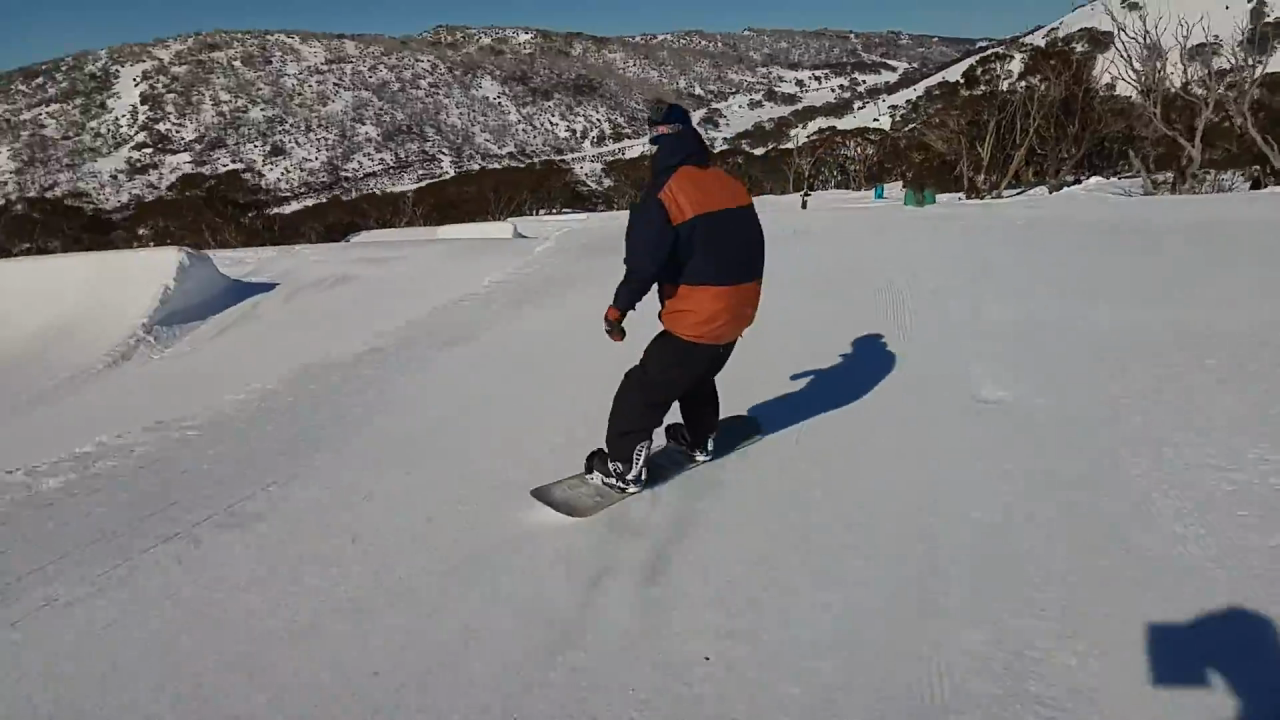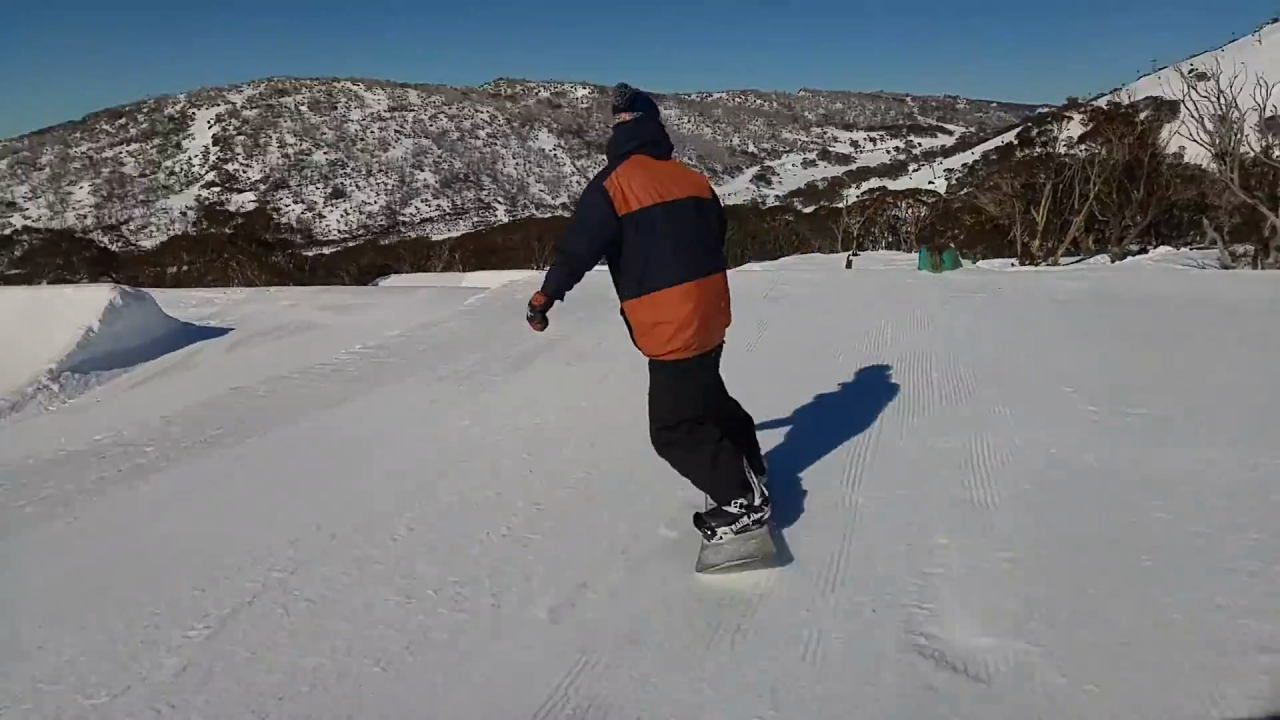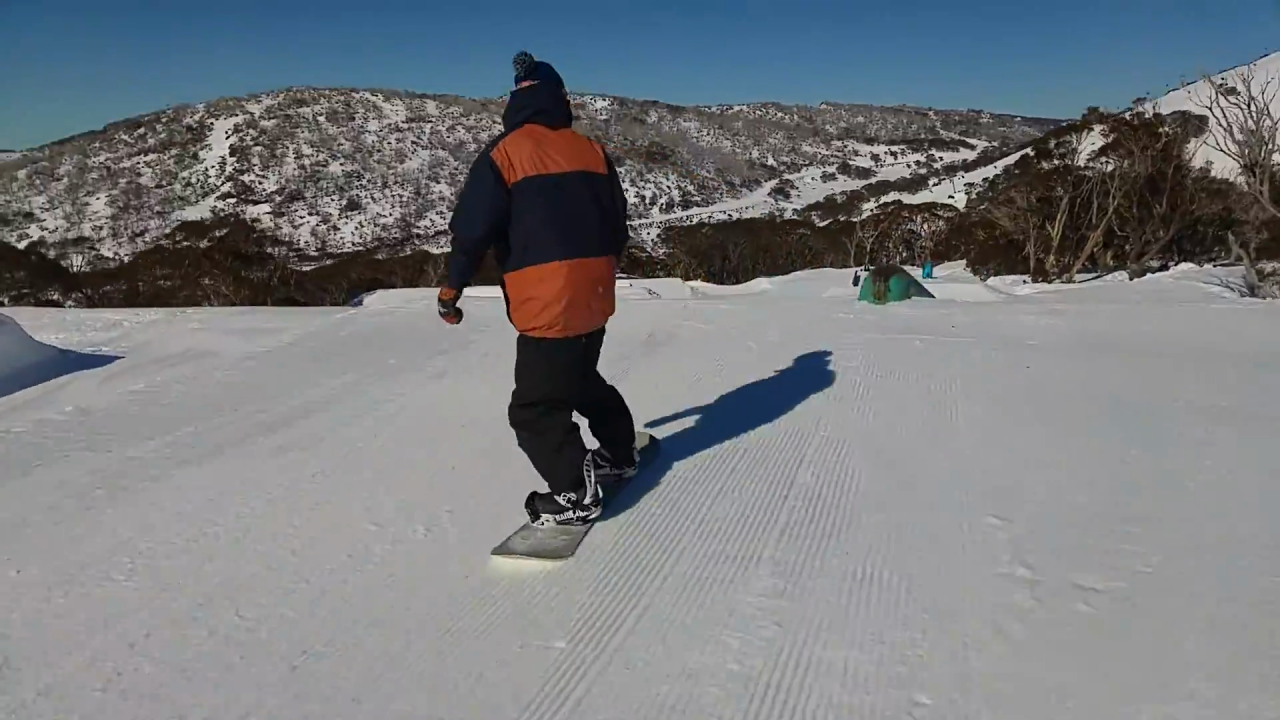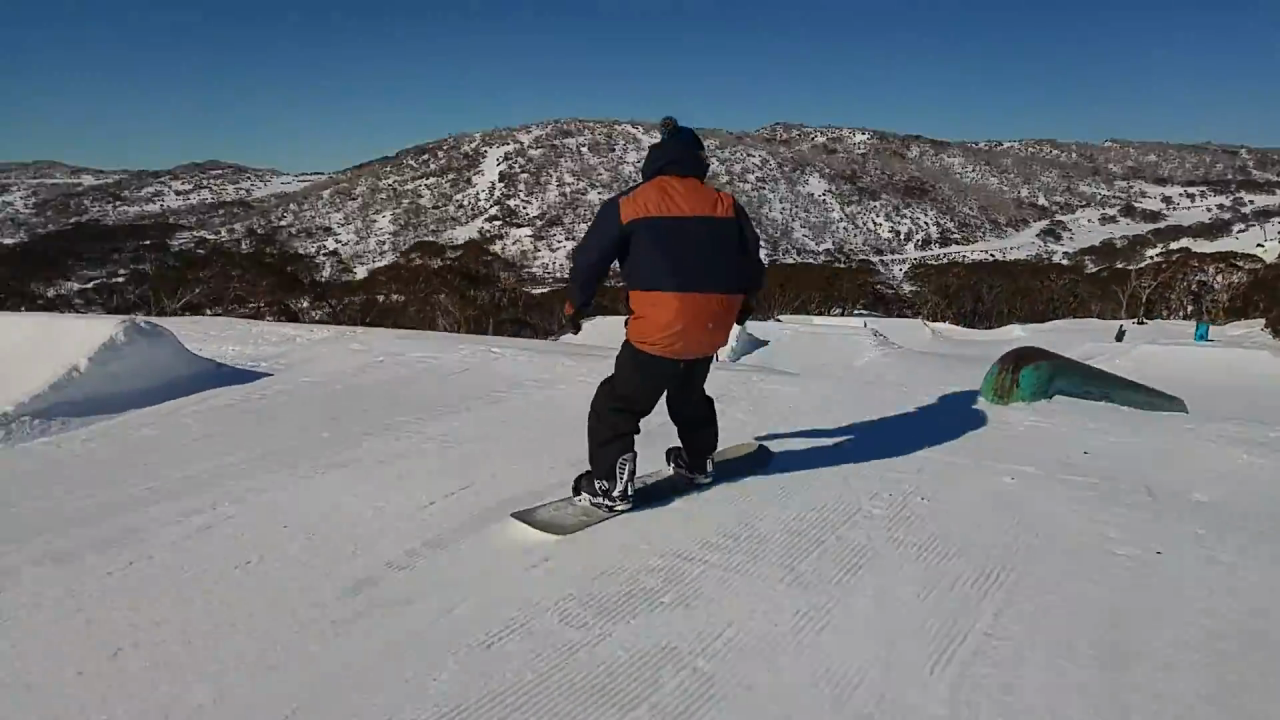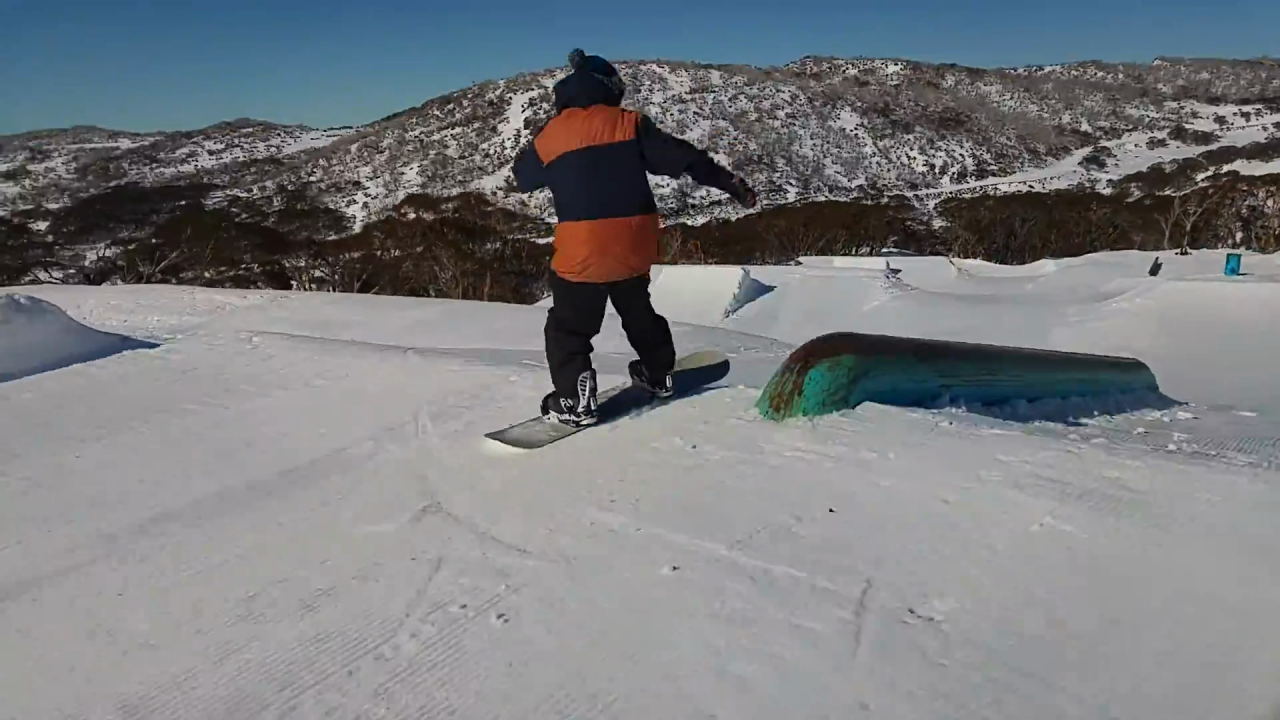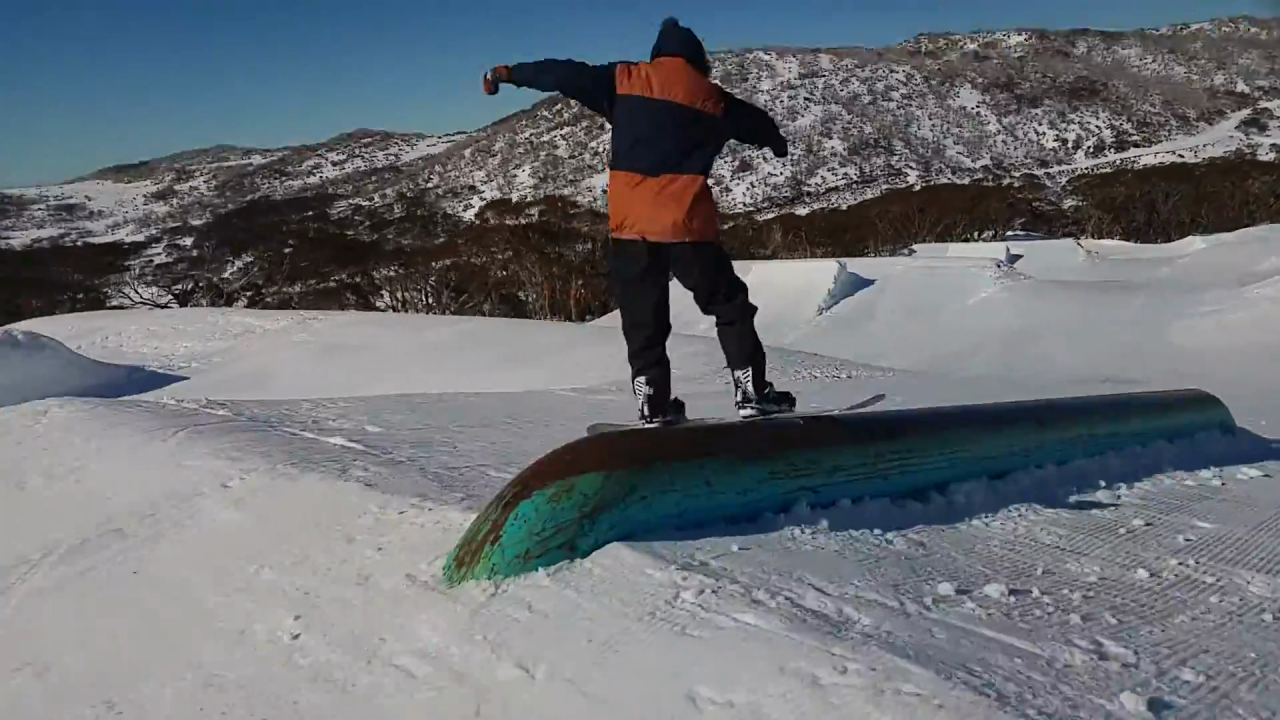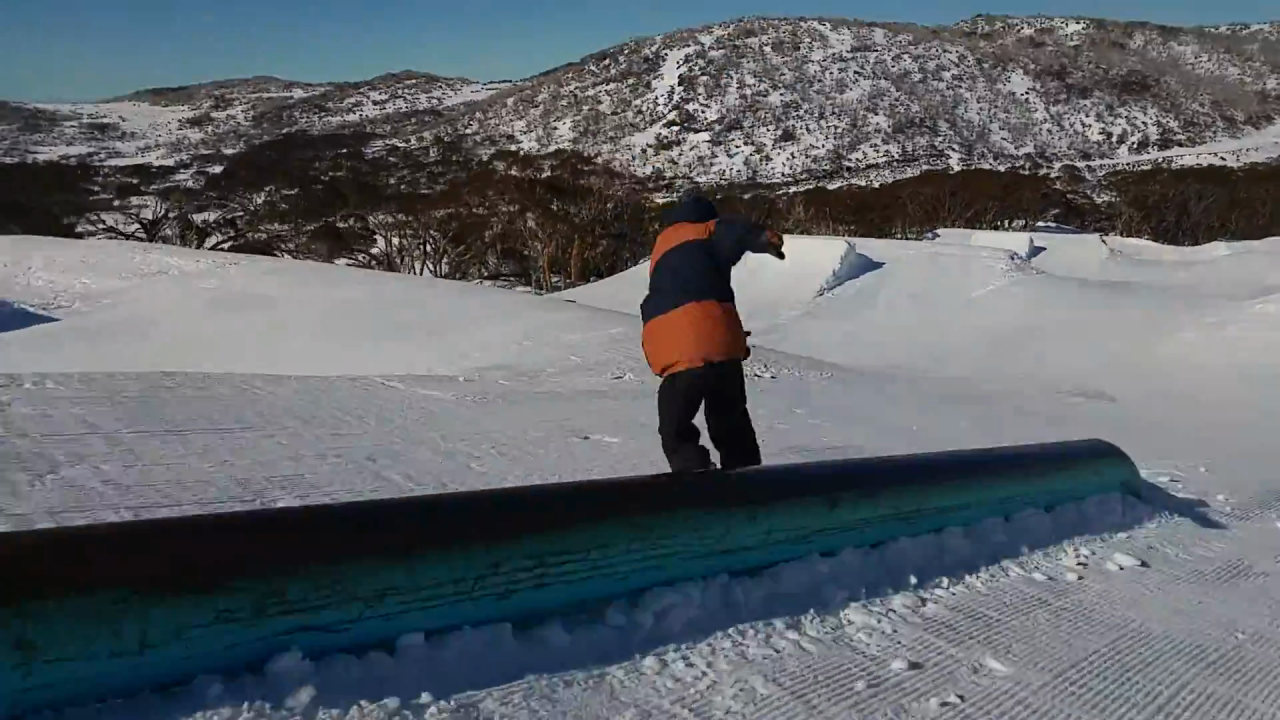
dt=0.4s
person 1, frame 1
left shoulder: (662, 195)
right shoulder: (733, 186)
left elbow: (644, 262)
right elbow: (750, 246)
left wrist: (619, 308)
left hip: (697, 318)
right hip: (738, 310)
left knee: (645, 389)
right knee: (695, 377)
right ankle: (697, 439)
person 1, frame 2
left shoulder: (613, 185)
right shoulder: (693, 178)
left elbow: (578, 248)
left wrist: (544, 297)
left hip: (670, 324)
right hip: (710, 313)
left knee: (674, 429)
right knee: (707, 395)
left ankle: (744, 500)
right ankle: (747, 464)
person 1, frame 3
left shoulder: (503, 154)
right shoulder: (593, 151)
left elbow: (473, 228)
right elbow: (616, 224)
left wrist: (452, 285)
left hip: (546, 302)
right hip: (594, 295)
left knee: (535, 409)
right knee: (582, 380)
left ankle: (575, 494)
right ankle: (621, 451)
person 1, frame 4
left shoulder: (630, 203)
right shoulder: (724, 202)
left elbow: (590, 257)
right elbow: (751, 263)
left wrist: (576, 303)
right wrist: (744, 301)
left hip: (661, 326)
right hip: (713, 324)
left knee: (616, 404)
right knee: (689, 393)
left ankle: (611, 484)
right ankle: (699, 461)
person 1, frame 5
left shoulder: (548, 138)
right shoulder: (630, 124)
left elbow: (524, 175)
right elbow: (682, 157)
right wrist: (732, 182)
left hip: (582, 251)
right hip: (634, 244)
left knee: (567, 328)
right knee: (636, 310)
left ankle: (575, 401)
right ankle: (658, 376)
person 1, frame 6
left shoulder: (624, 79)
right shoulder: (713, 96)
left elbow: (564, 73)
right elbow: (754, 121)
left wrist: (508, 73)
right wrist: (777, 141)
left hip: (631, 216)
right hip: (686, 215)
left knee: (643, 315)
right knee: (726, 299)
left ankle: (653, 400)
right ankle: (751, 388)
person 1, frame 7
right shoulder: (710, 230)
right elbow: (735, 232)
right wrist: (763, 235)
left hip: (671, 350)
right hip: (714, 341)
left knee: (676, 429)
right knee: (728, 418)
